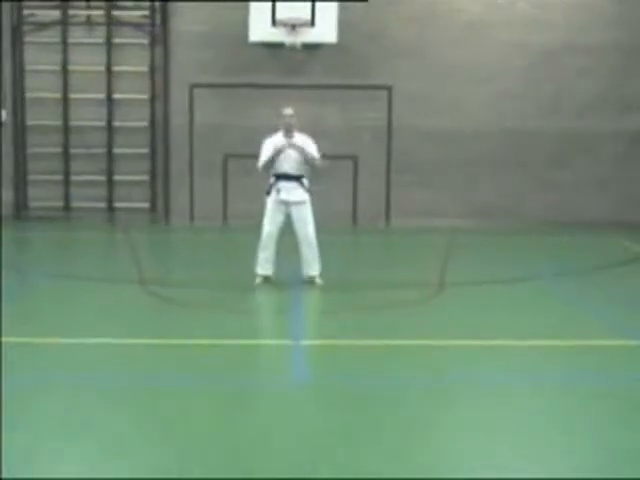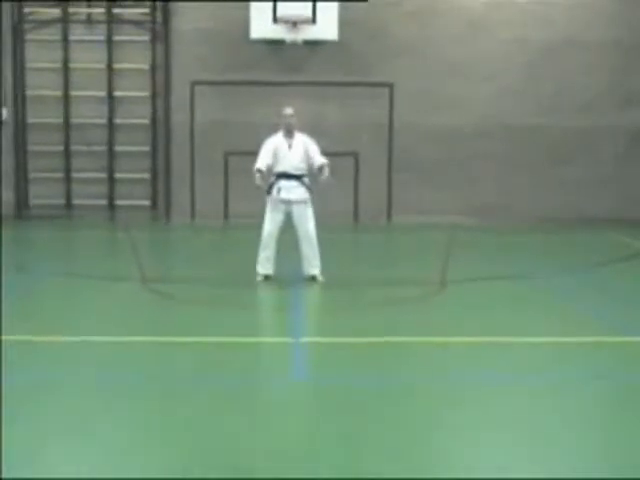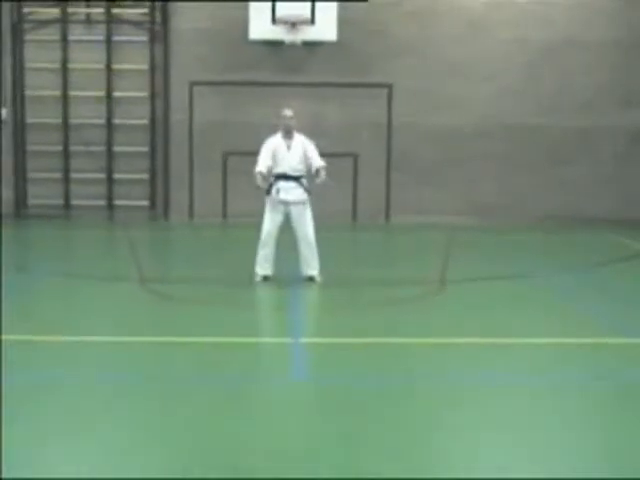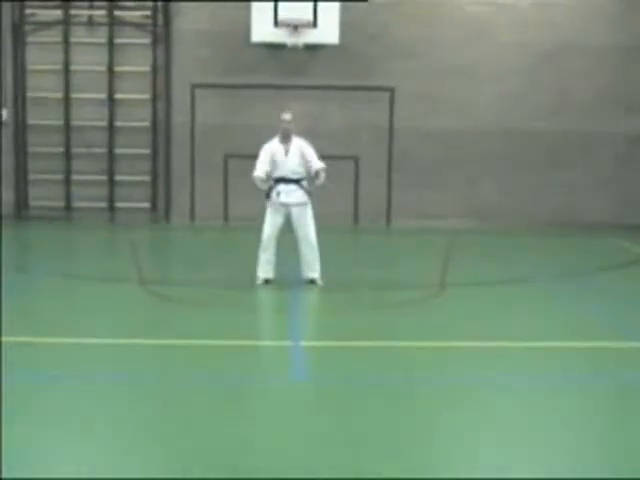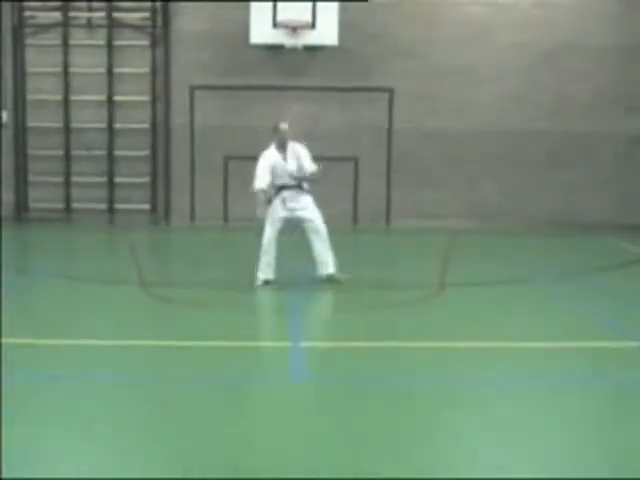
dt=0.2s
person 1, frame 1
left shoulder: (305, 140)
right shoulder: (271, 141)
left elbow: (314, 161)
right elbow: (263, 165)
left wrist: (299, 149)
right wrist: (277, 152)
left hip: (299, 190)
right hip: (278, 190)
left knee: (307, 234)
right knee: (269, 233)
left ankle: (312, 273)
right ankle: (264, 272)
person 1, frame 2
left shoulder: (306, 141)
right shoulder: (271, 141)
left elbow: (318, 160)
right elbow: (262, 163)
left wrist: (324, 169)
right wrist: (259, 175)
left hip: (299, 189)
right hip: (278, 189)
left knee: (307, 232)
right knee: (269, 232)
left ankle: (313, 271)
right ankle: (265, 271)
person 1, frame 3
left shoulder: (305, 142)
right shoulder: (271, 142)
left elbow: (316, 162)
right elbow: (262, 165)
left wrist: (320, 173)
right wrist: (260, 178)
left hip: (298, 191)
right hip: (277, 191)
left knee: (306, 233)
right knee: (268, 232)
left ankle: (311, 272)
right ankle: (263, 271)
person 1, frame 4
left shoulder: (303, 145)
right shoulder: (269, 147)
left elbow: (316, 164)
right elbow: (260, 171)
left wrist: (320, 175)
right wrist: (260, 182)
left hip: (299, 193)
right hip: (278, 194)
left knee: (308, 235)
right knee: (269, 235)
left ankle: (313, 275)
right ankle: (265, 274)
person 1, frame 5
left shoulder: (298, 148)
right shoulder: (267, 156)
left elbow: (312, 171)
right elbow: (261, 183)
left wrist: (305, 178)
right wrist: (261, 205)
left hip: (301, 196)
right hip: (279, 198)
left knee: (319, 231)
right knee: (269, 237)
left ankle: (328, 271)
right ankle: (265, 276)
